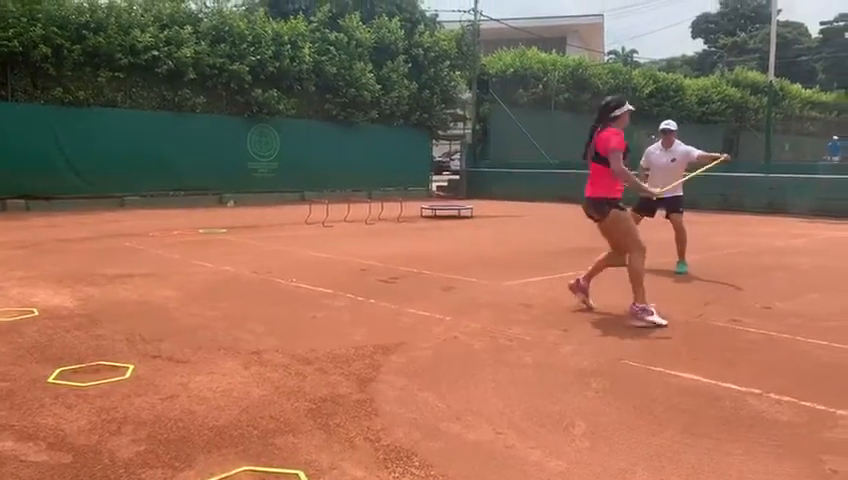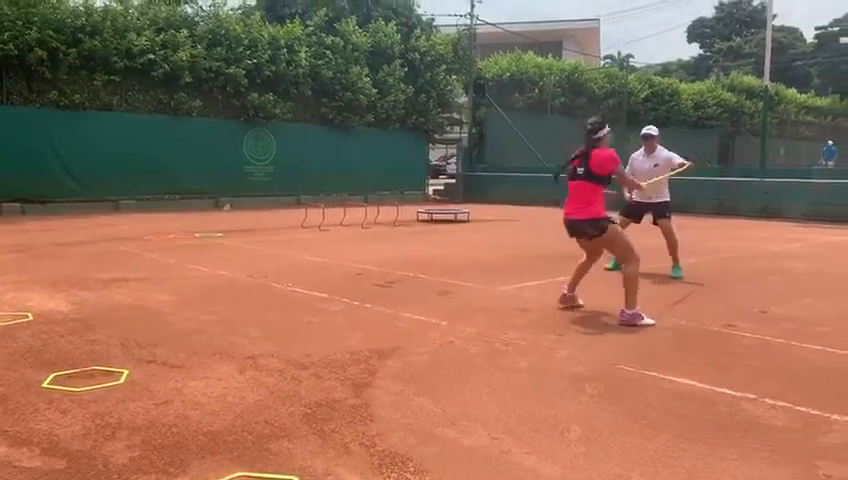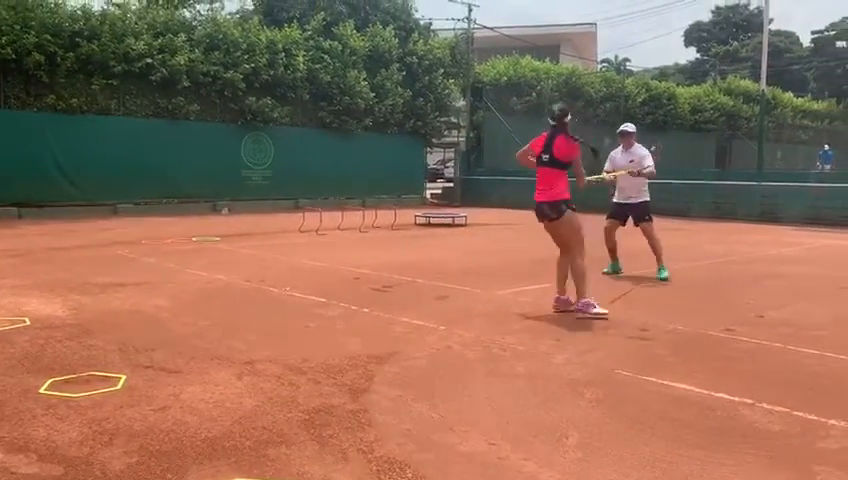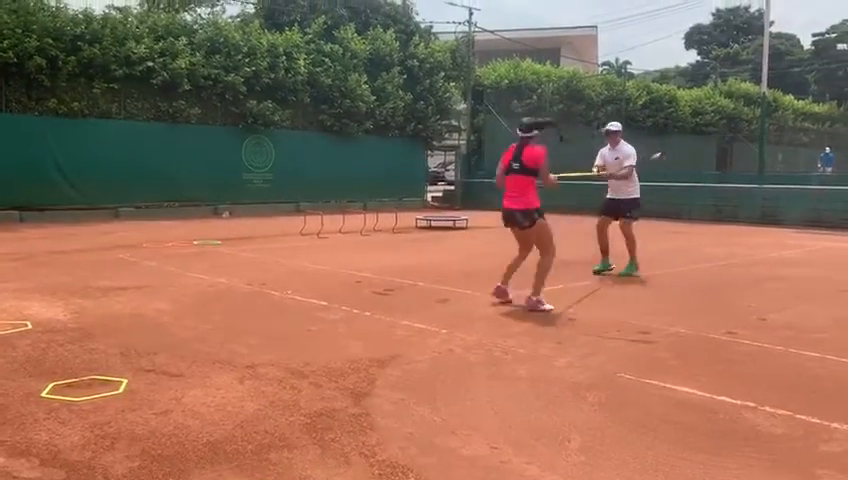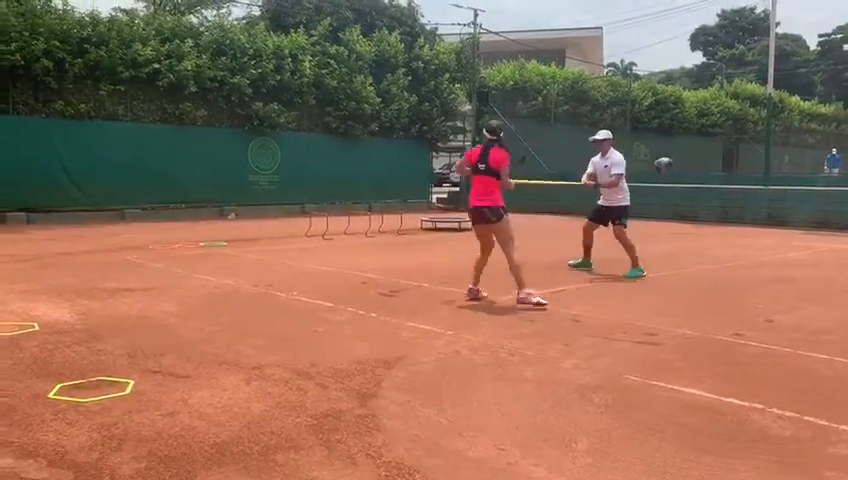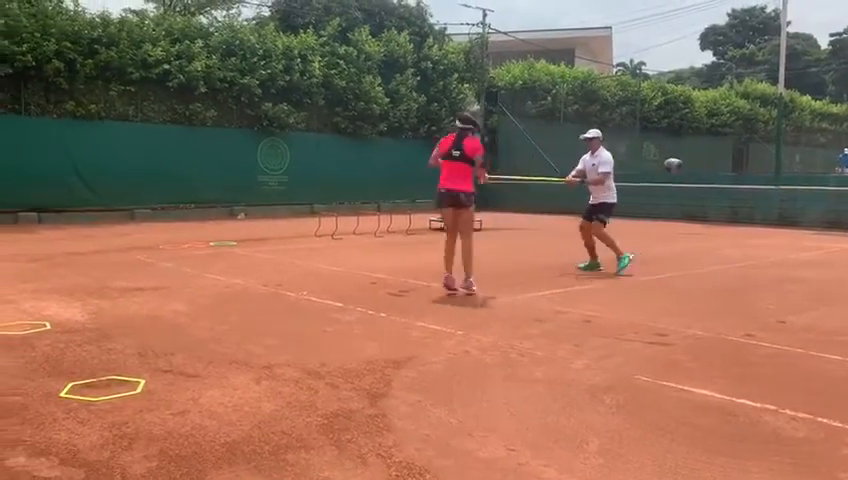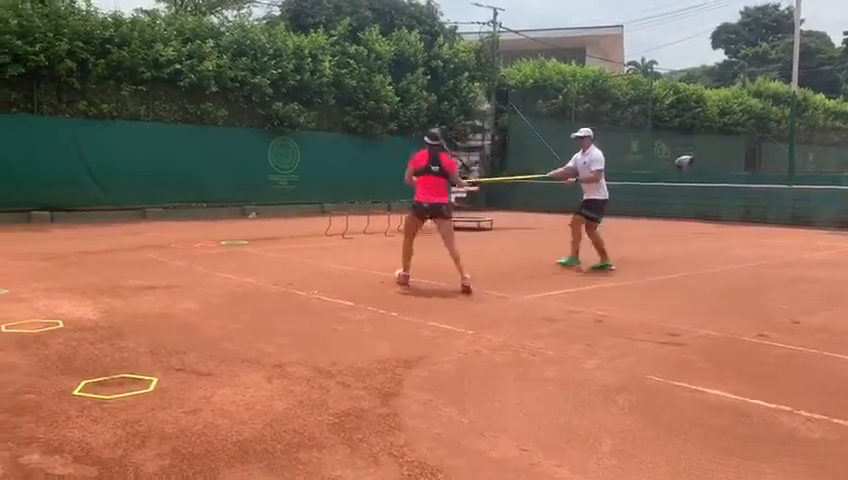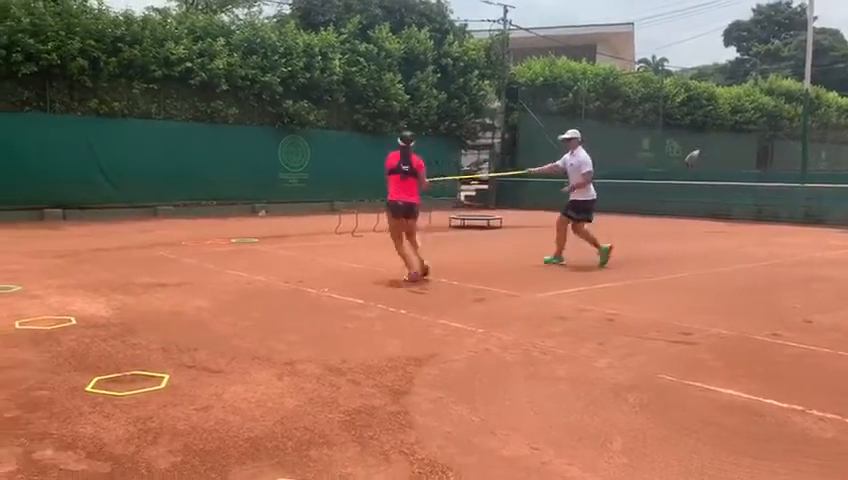
dt=0.2s
person 1, frame 1
left shoulder: (602, 132)
right shoulder: (614, 134)
right elbow: (617, 168)
right wrist: (644, 188)
left hip: (597, 200)
right hip: (604, 201)
left knee: (619, 251)
right knee: (637, 249)
left ankle: (583, 282)
right ankle: (640, 307)
person 1, frame 2
left shoulder: (579, 155)
right shoulder: (607, 155)
right elbow: (626, 181)
right wrist: (639, 186)
left hip: (571, 220)
right hip: (592, 220)
left knee: (593, 254)
right knee: (631, 259)
left ankle: (568, 294)
right ankle: (630, 312)
person 1, frame 3
left shoulder: (540, 140)
right shoulder: (570, 142)
left elbow: (520, 157)
right elbow: (579, 175)
right wrist: (584, 180)
left hip: (541, 203)
right hip: (558, 203)
left knee: (566, 250)
right knee: (577, 251)
left ankle: (561, 298)
right ankle: (584, 301)
person 1, frame 4
left shoulder: (509, 151)
right shoulder: (538, 151)
left elbow: (499, 180)
right elbow: (547, 181)
right wrist: (553, 179)
left hip: (509, 210)
right hip: (527, 210)
left knee: (524, 250)
right knee: (548, 253)
left ankle: (502, 287)
right ankle: (535, 298)
person 1, frame 5
left shoulder: (474, 151)
right shoulder: (501, 154)
left elbow: (459, 168)
right elbow: (504, 183)
right wrist: (511, 184)
left hip: (475, 208)
right hip: (493, 207)
left knee: (486, 249)
right knee: (510, 251)
left ankle: (474, 288)
right ankle: (524, 292)
person 1, frame 6
left shoulder: (446, 140)
right shoulder: (476, 143)
left elbow: (432, 162)
right elbow: (479, 171)
right wrist: (484, 176)
left hip: (445, 192)
right hip: (464, 193)
left knee: (451, 236)
right knee: (466, 238)
left ankle: (449, 276)
right ankle: (467, 281)
person 1, frame 7
left shoulder: (417, 157)
right shoulder: (448, 160)
left elbow: (408, 180)
right elbow: (459, 183)
right wrist: (465, 183)
left hip: (421, 204)
right hip: (441, 205)
left knee: (408, 239)
right knee: (450, 245)
left ankle: (405, 274)
right ankle: (464, 279)
person 1, frame 8
left shoulder: (391, 157)
right shoulder: (418, 161)
right elbow: (423, 185)
right wrist: (421, 181)
left hip: (395, 202)
right hip: (412, 204)
left knee: (397, 240)
right knee: (410, 236)
left ankle: (413, 271)
right ankle: (419, 263)
person 2, frame 1
left shoulder: (684, 150)
right shoulder: (651, 150)
left elbow: (702, 156)
right elbow: (642, 169)
left wrist: (720, 156)
left hip: (673, 194)
left knee: (678, 224)
right knee: (631, 221)
left ankle: (681, 261)
person 2, frame 2
left shoulder: (666, 156)
right shoulder: (635, 157)
left elbow: (682, 163)
left wrist: (687, 165)
right wrist: (626, 192)
left hip: (659, 199)
right hip: (637, 199)
left knee: (668, 229)
right knee: (618, 226)
left ankle: (676, 266)
right ankle: (618, 261)
person 2, frame 3
left shoulder: (643, 153)
right shoulder: (614, 154)
left elbow: (652, 172)
right elbow: (606, 173)
left wrist: (641, 173)
left hip: (640, 199)
right hip: (620, 199)
left knee: (649, 231)
right knee: (608, 229)
left ankle: (661, 267)
right ankle: (614, 264)
person 2, frame 4
left shoulder: (628, 150)
right shoulder: (603, 151)
left elbow: (628, 173)
right elbow: (597, 168)
left wrist: (611, 175)
right wrist: (597, 171)
left hip: (630, 195)
right hip: (613, 195)
left knee: (625, 228)
right knee: (601, 225)
left ankle: (633, 264)
right ankle: (605, 262)
person 2, frame 5
left shoulder: (617, 158)
right shoulder: (595, 160)
left elbow: (615, 182)
right elbow: (588, 175)
left wrist: (596, 184)
right wrist: (585, 180)
left hip: (619, 202)
right hip: (604, 202)
left knee: (619, 233)
right knee: (587, 228)
left ankle: (637, 267)
right ankle: (586, 261)
person 2, frame 6
left shoulder: (605, 157)
right shoulder: (586, 158)
left elbow: (601, 179)
right elbow: (577, 172)
left wrist: (581, 180)
right wrist: (571, 177)
left hip: (606, 200)
right hip: (595, 200)
left knee: (596, 230)
right knee: (584, 228)
left ankle: (622, 256)
right ankle: (594, 261)
person 2, frame 7
left shoulder: (596, 155)
right shoulder: (578, 156)
left elbow: (596, 177)
right elbow: (566, 169)
left wrist: (577, 179)
right wrist: (552, 173)
left hip: (597, 197)
right hip: (590, 197)
left knee: (575, 223)
right knee: (590, 229)
left ankle: (574, 258)
right ankle: (605, 261)
person 2, frame 8
left shoulder: (582, 157)
right shoulder: (568, 157)
left elbow: (588, 179)
right elbow: (554, 166)
left wrist: (572, 187)
right wrist: (535, 170)
left hip: (582, 198)
right hip: (581, 198)
left knee: (561, 223)
right knee: (577, 228)
left ankle: (557, 256)
right ankle: (602, 249)
